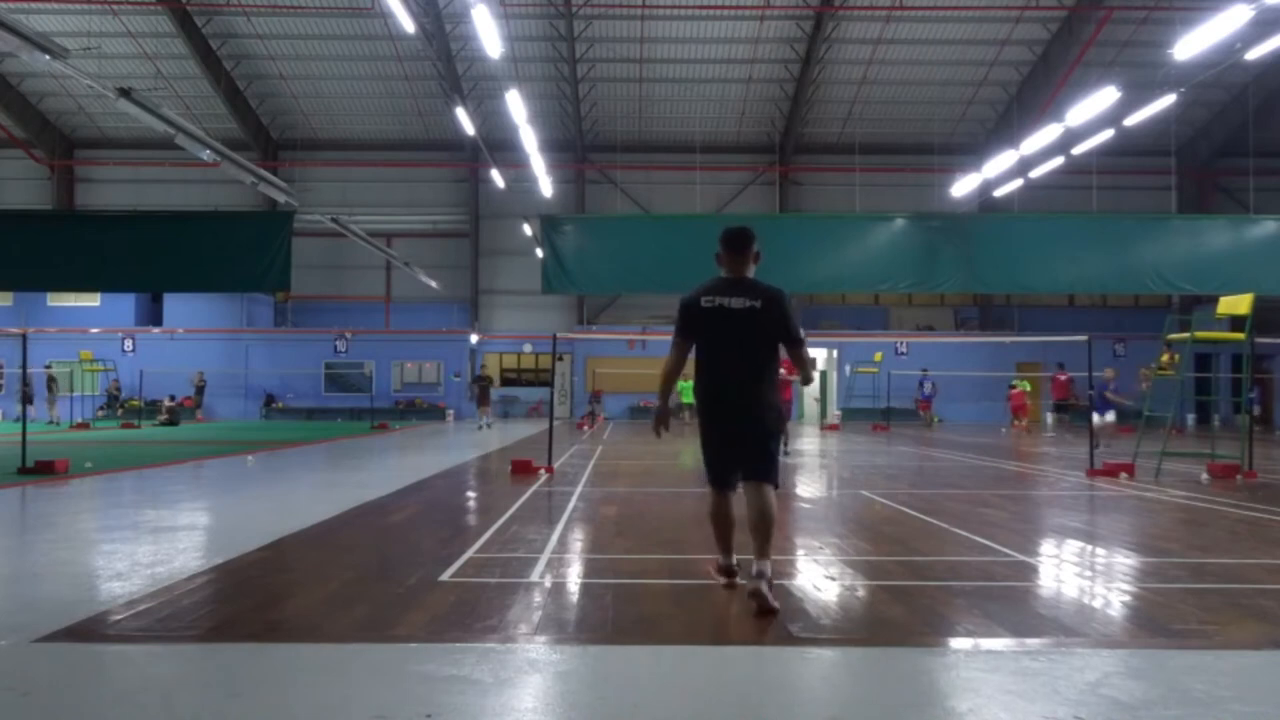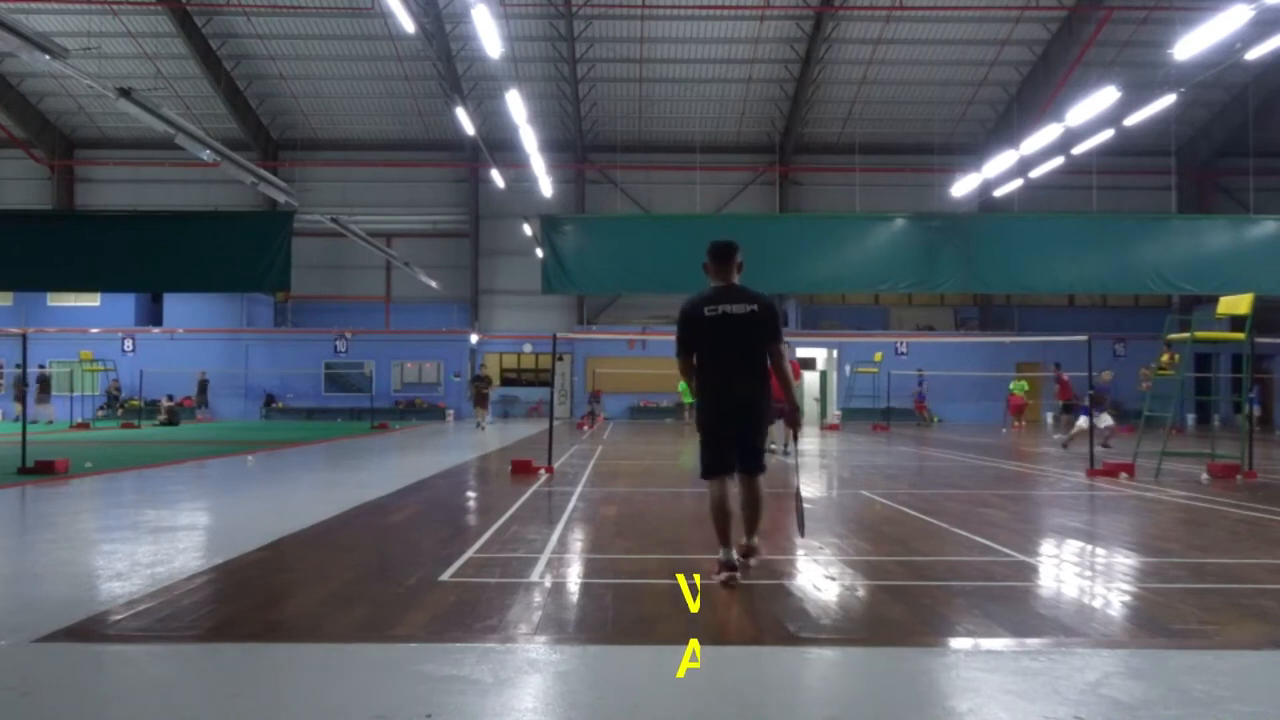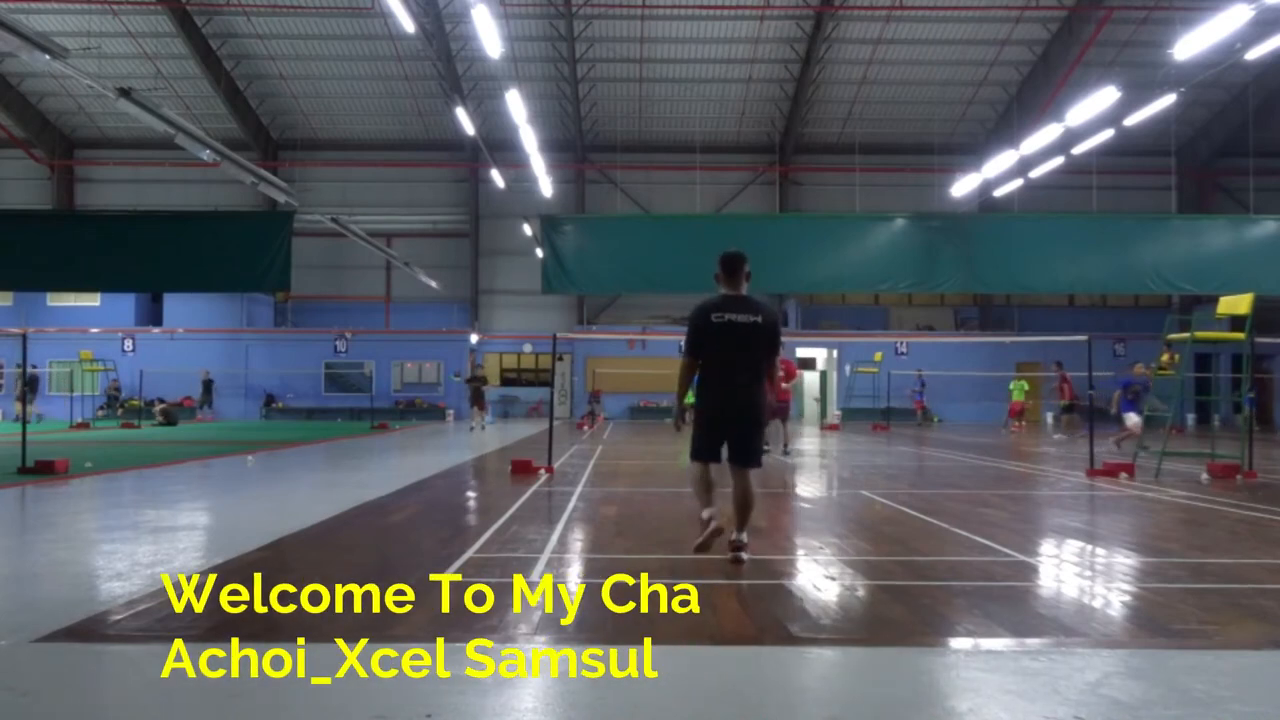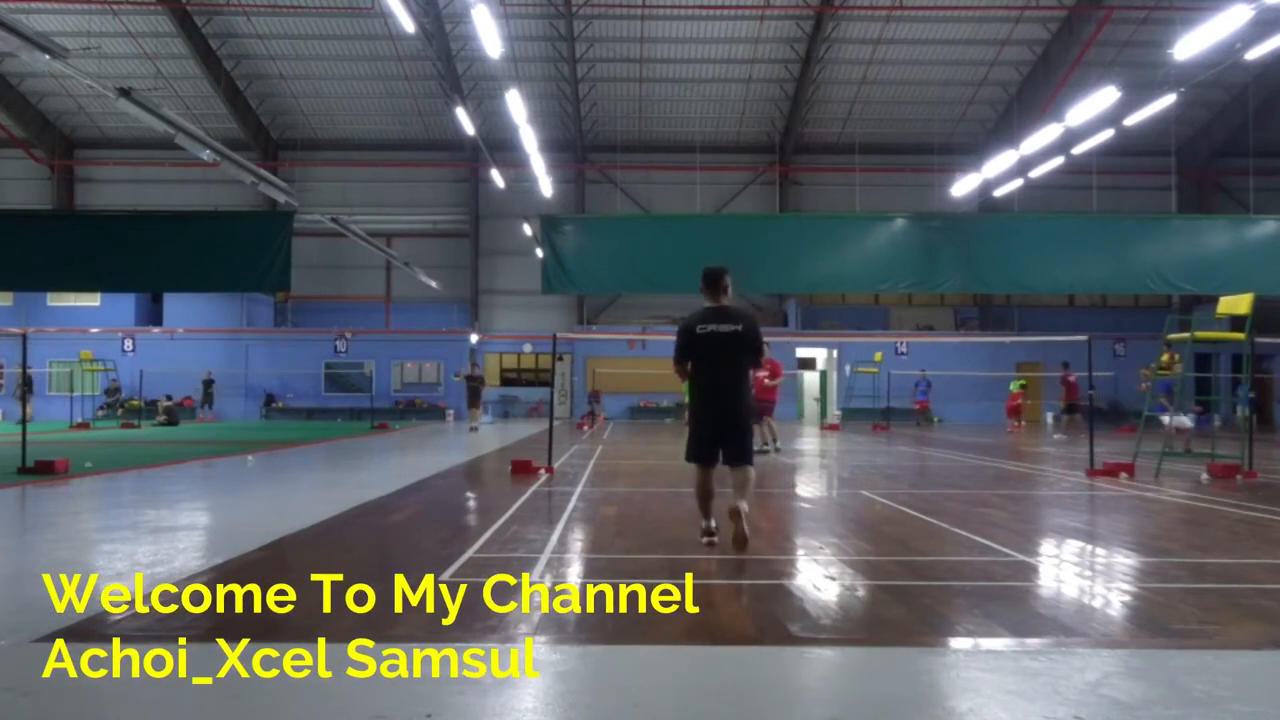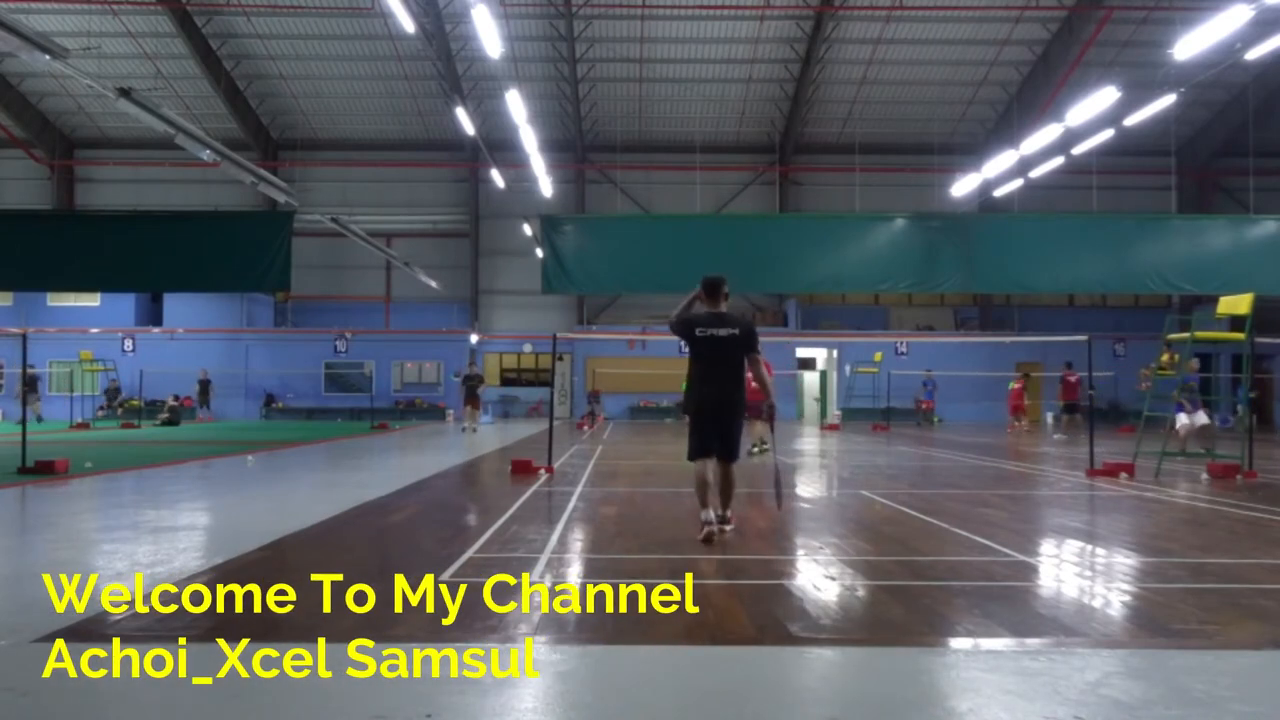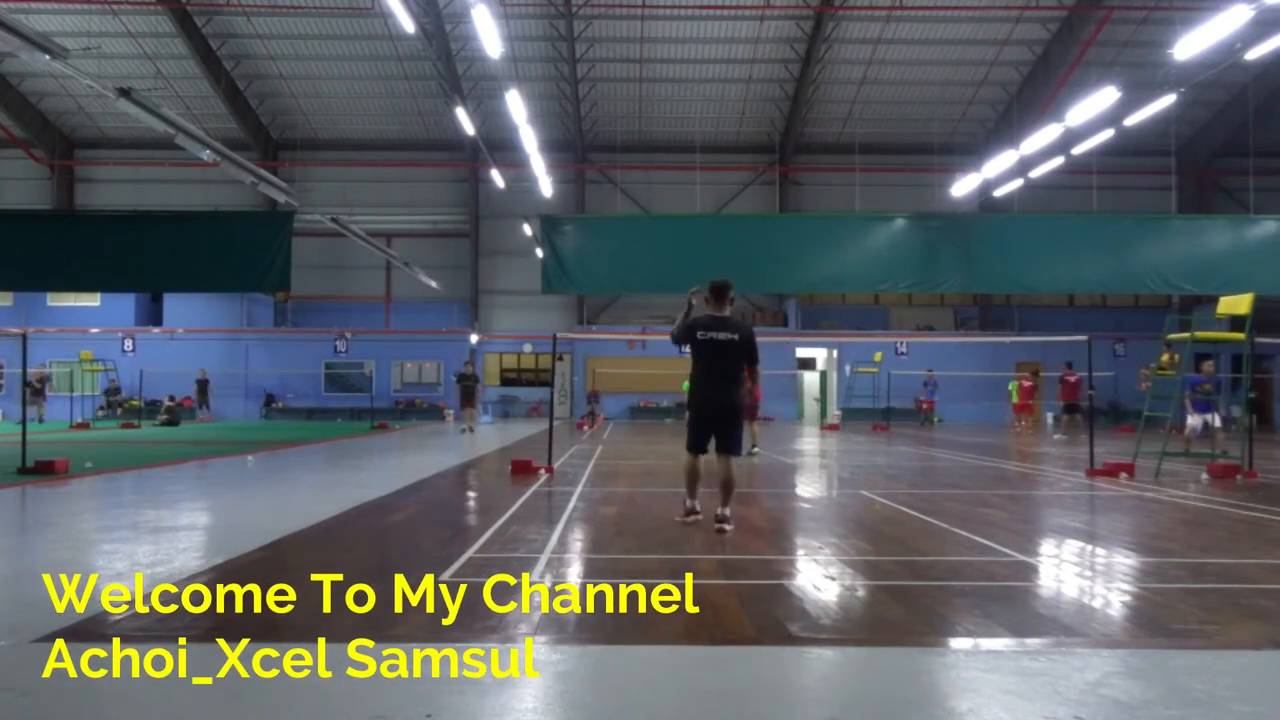
dt=0.4s
person 1, frame 1
left shoulder: (696, 300)
right shoulder: (772, 299)
left elbow: (678, 353)
right elbow: (797, 353)
left wrist: (662, 401)
right wrist: (807, 375)
left hip: (714, 410)
right hip: (760, 410)
left knee: (720, 489)
right knee: (761, 488)
left ankle: (727, 564)
right ankle: (761, 573)
person 1, frame 2
left shoulder: (693, 308)
right shoulder: (763, 305)
left elbow: (684, 362)
right elbow: (778, 357)
left wrist: (695, 385)
right wrist: (792, 403)
left hip: (713, 407)
right hip: (754, 405)
left knee: (719, 481)
right knee: (750, 477)
left ankle: (727, 558)
right ankle: (749, 543)
person 1, frame 3
left shoulder: (703, 312)
right shoulder: (766, 315)
left elbow: (690, 363)
right elbow: (772, 364)
left wrist: (680, 404)
right wrist: (770, 394)
left hip: (712, 404)
right hip: (751, 405)
left knee: (702, 462)
right knee: (742, 472)
left ankle: (708, 515)
right ankle: (739, 540)
person 1, frame 4
left shoulder: (690, 325)
right shoulder: (747, 321)
left elbow: (680, 369)
right elbow: (757, 363)
left hip: (703, 407)
right hip: (739, 406)
left knee: (704, 467)
right knee: (743, 465)
left ankle: (708, 527)
right ankle: (740, 505)
person 1, frame 5
left shoulder: (692, 323)
right shoulder: (744, 326)
left elbow: (673, 322)
right elbow: (756, 364)
left wrist: (692, 296)
right wrist: (769, 397)
left hip: (700, 404)
right hip: (732, 404)
left knee: (702, 461)
right knee: (726, 462)
left ankle: (707, 518)
right ankle: (725, 515)
person 1, frame 6
left shoulder: (695, 326)
right shoulder: (744, 331)
left elbow: (675, 336)
right elbow: (753, 370)
left wrist: (688, 307)
right wrist: (753, 389)
left hip: (701, 402)
right hip: (732, 404)
left knee: (694, 453)
right knee: (726, 458)
left ankle: (692, 505)
right ankle: (723, 514)
